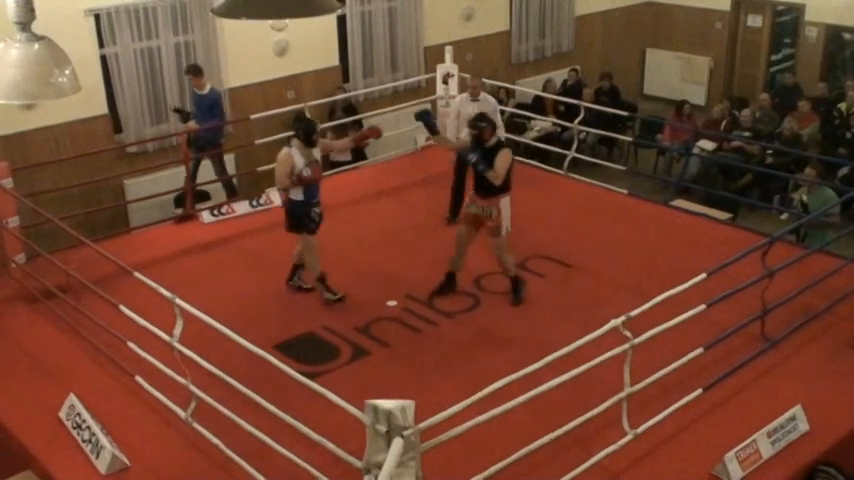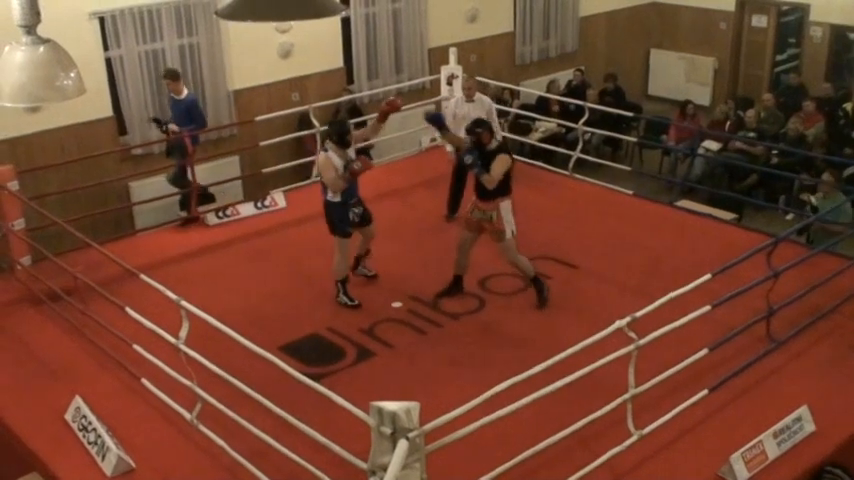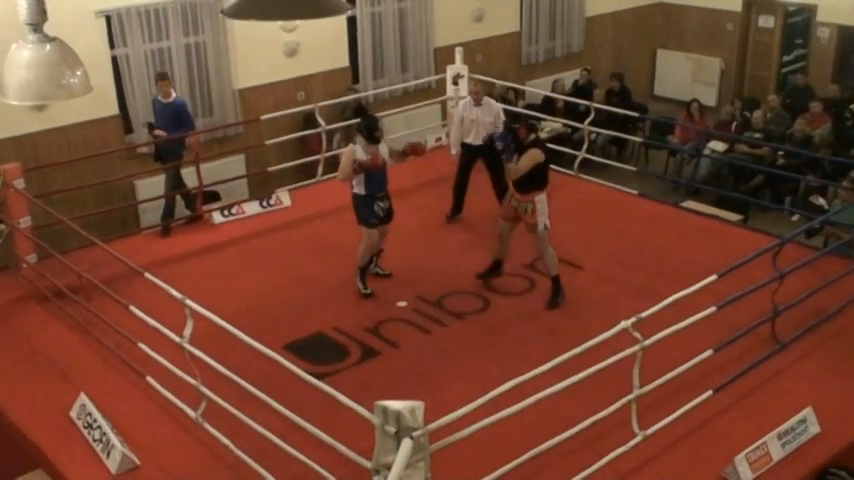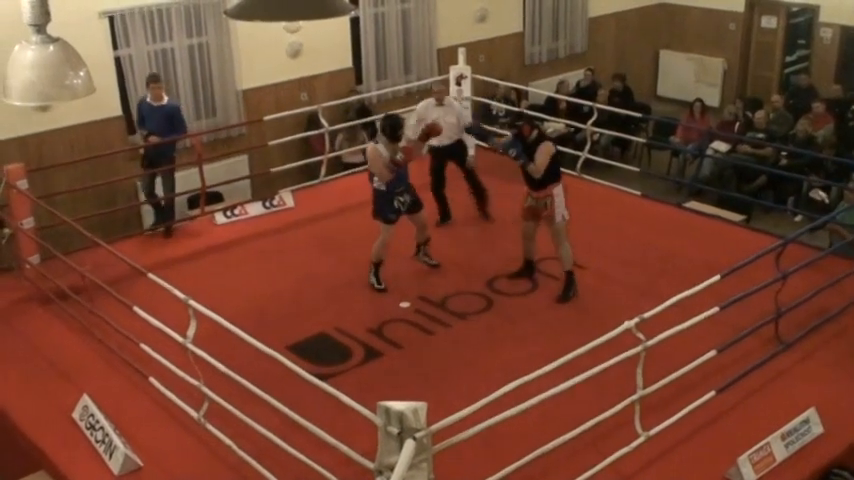
dt=0.4s
person 1, frame 1
left shoulder: (317, 145)
right shoulder: (287, 155)
left elbow: (341, 145)
right elbow: (281, 183)
left wrist: (362, 137)
right wrist: (300, 179)
left hip: (312, 202)
right hip: (298, 205)
left knee: (307, 244)
right knee: (311, 248)
left ankle: (295, 278)
right ankle: (325, 290)
person 1, frame 2
left shoulder: (349, 145)
right shoulder: (326, 159)
left elbow: (373, 129)
right elbow: (335, 187)
left wrist: (384, 114)
right wrist: (352, 173)
left hip: (355, 202)
right hip: (338, 207)
left knee: (369, 235)
right knee: (342, 250)
left ankle: (358, 266)
right ankle: (341, 292)
person 1, frame 3
left shoulder: (381, 144)
right shoulder: (352, 151)
left elbow: (396, 157)
right elbow: (342, 176)
left wrist: (408, 152)
right wrist: (360, 167)
left hip: (382, 195)
right hip: (365, 199)
left knee: (382, 233)
right knee: (369, 240)
left ankle: (373, 265)
right ankle: (361, 277)
person 1, frame 4
left shoulder: (398, 141)
right shoulder: (373, 150)
left elbow: (413, 148)
right elbow: (383, 177)
left wrist: (425, 137)
right wrist: (397, 163)
left hip: (404, 189)
right hip: (385, 195)
left knee: (422, 223)
right knee: (384, 238)
left ankle: (422, 253)
right ankle: (374, 274)
person 2, frame 1
left shoulder: (503, 151)
right shoulder: (474, 143)
left elbow: (497, 180)
right elbow: (448, 144)
left wrist: (478, 163)
right wrist: (431, 126)
left hip: (497, 205)
right hip: (477, 200)
left knee: (500, 253)
right knee: (460, 241)
left ankle: (517, 284)
right ankle: (449, 281)
person 2, frame 2
left shoulder: (502, 155)
right shoulder: (480, 146)
left elbow: (491, 183)
right elbow: (456, 141)
left wrist: (474, 164)
right wrist: (442, 126)
left hip: (498, 207)
right hip: (479, 204)
left knee: (511, 254)
right knee: (463, 244)
left ankle: (539, 285)
right ankle: (457, 284)
person 2, frame 3
left shoulder: (535, 151)
right shoulder: (521, 141)
left elbow: (513, 173)
left wrist: (505, 150)
left hip: (533, 199)
right hip: (517, 194)
left knee: (542, 245)
right knee: (502, 232)
left ankle: (557, 288)
right ankle: (496, 267)
person 2, frame 4
left shoulder: (545, 143)
right shoulder: (521, 139)
left elbow: (537, 173)
right elbow: (500, 145)
left wrist: (519, 155)
left hip: (551, 193)
right hip: (533, 193)
left knee: (559, 239)
right knee: (527, 233)
left ankle: (570, 282)
right ankle: (528, 267)
person 3, frame 1
left shoulder: (214, 95)
right shoulder: (195, 91)
left elbow: (220, 121)
left wrist: (198, 127)
right wrist: (192, 123)
left hip: (213, 139)
right hip: (198, 138)
left knee: (220, 172)
right knee: (191, 173)
left ankle: (233, 197)
person 3, frame 2
left shoulder: (191, 100)
right shoulder: (171, 98)
left elbow: (202, 124)
left wrist: (179, 130)
right wrist: (168, 125)
left hip: (187, 145)
right hip: (175, 144)
left knee: (173, 177)
right knee: (181, 178)
left ankle: (200, 193)
right ankle: (191, 212)
person 3, frame 3
left shoulder: (179, 104)
right shoulder: (156, 102)
left elbow: (190, 128)
left wrist: (167, 135)
right wrist: (153, 130)
left hip: (175, 150)
right hip: (161, 149)
left knee: (170, 187)
right knee: (177, 183)
left ankle: (166, 222)
right ankle: (194, 210)
person 3, frame 4
left shoulder: (172, 107)
right shoulder: (142, 104)
left elbow: (182, 131)
left wrist: (162, 140)
right wrist: (142, 133)
left hip: (166, 153)
right hip: (149, 153)
left knee: (168, 190)
right knee: (147, 190)
left ankle: (168, 223)
right ankle: (160, 216)
person 4, frame 1
left shoulder: (491, 102)
right shoulder: (458, 101)
left elbow: (498, 126)
right elbow: (452, 125)
right knee: (459, 179)
right ankle: (454, 213)
person 4, frame 2
left shoulder: (486, 102)
right shoulder: (454, 103)
left elbow: (495, 126)
right elbow: (450, 127)
right knee: (458, 179)
right ankle: (452, 211)
person 4, frame 3
left shoulder: (494, 106)
right shoulder: (462, 106)
left elbow: (502, 129)
right elbow: (456, 129)
right wrist: (454, 150)
left hip: (488, 146)
right hip: (468, 146)
left knee: (498, 179)
right knee: (461, 179)
right ankle: (455, 211)
person 4, frame 4
left shoulder: (455, 107)
right shoulder: (423, 108)
left elbow: (466, 129)
right elbow: (415, 127)
left wrist: (471, 152)
left hip: (456, 145)
right hip: (436, 149)
left knee: (471, 177)
right knee: (437, 185)
left ankle: (482, 206)
right ankle: (445, 216)
